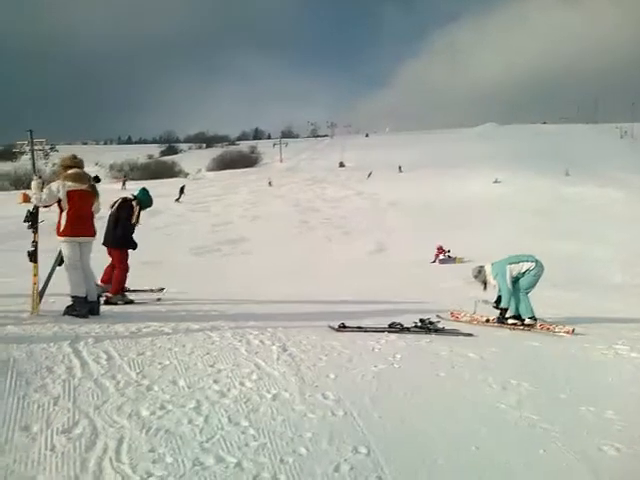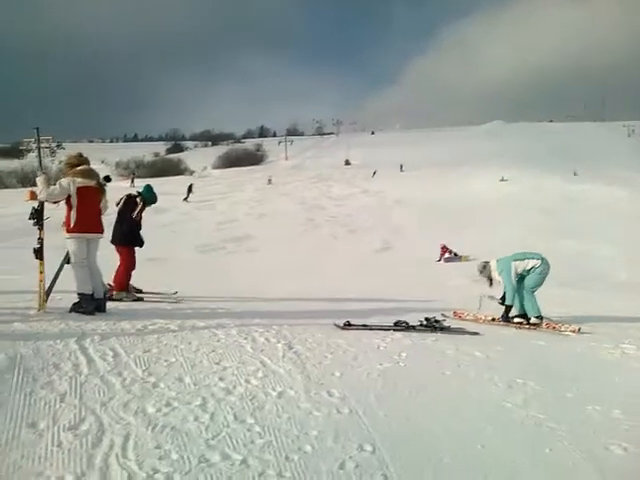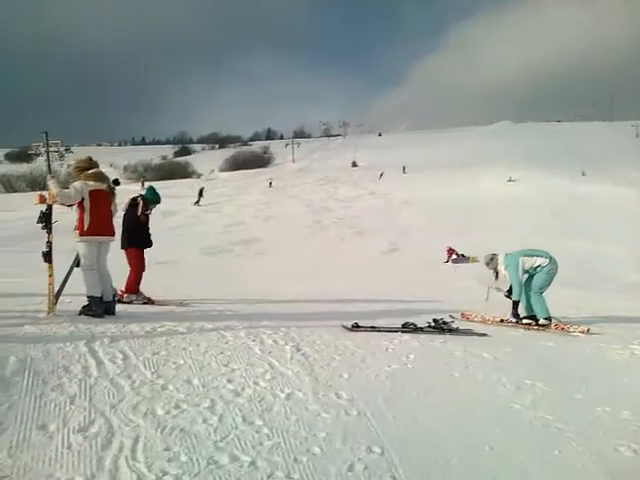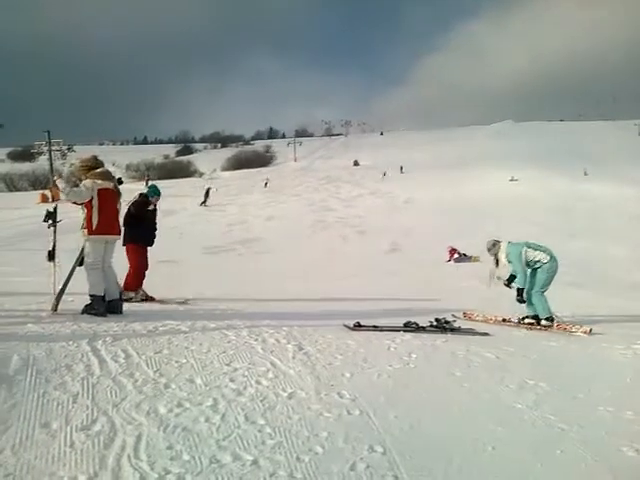
dt=0.2s
person 1, frame 1
left shoulder: (60, 185)
right shoulder: (91, 186)
left elbow: (39, 200)
right elbow: (95, 209)
left wrist: (36, 184)
left hip: (69, 232)
right hip: (87, 232)
left knee: (73, 266)
right knee: (85, 265)
left ankle: (79, 304)
right ankle: (92, 302)
person 1, frame 2
left shoulder: (70, 181)
right shoulder: (98, 184)
left elbow: (47, 194)
right elbow: (103, 207)
left wrist: (41, 179)
left hip: (77, 229)
right hip: (95, 229)
left knee: (79, 264)
right knee: (91, 263)
left ankle: (86, 301)
right ankle: (99, 299)
person 1, frame 3
left shoulder: (82, 185)
right shoulder: (107, 187)
left elbow: (63, 197)
right elbow: (113, 210)
left wrist: (52, 182)
left hip: (88, 232)
right hip: (106, 232)
left knee: (88, 267)
right knee: (101, 266)
left ankle: (95, 304)
right ankle: (108, 302)
person 1, frame 4
left shoulder: (90, 184)
right shoulder: (112, 186)
left elbow: (75, 196)
left wrist: (60, 182)
left hip: (96, 231)
right hip: (112, 231)
left knee: (92, 265)
right knee: (106, 265)
left ankle: (97, 303)
right ankle: (114, 301)
